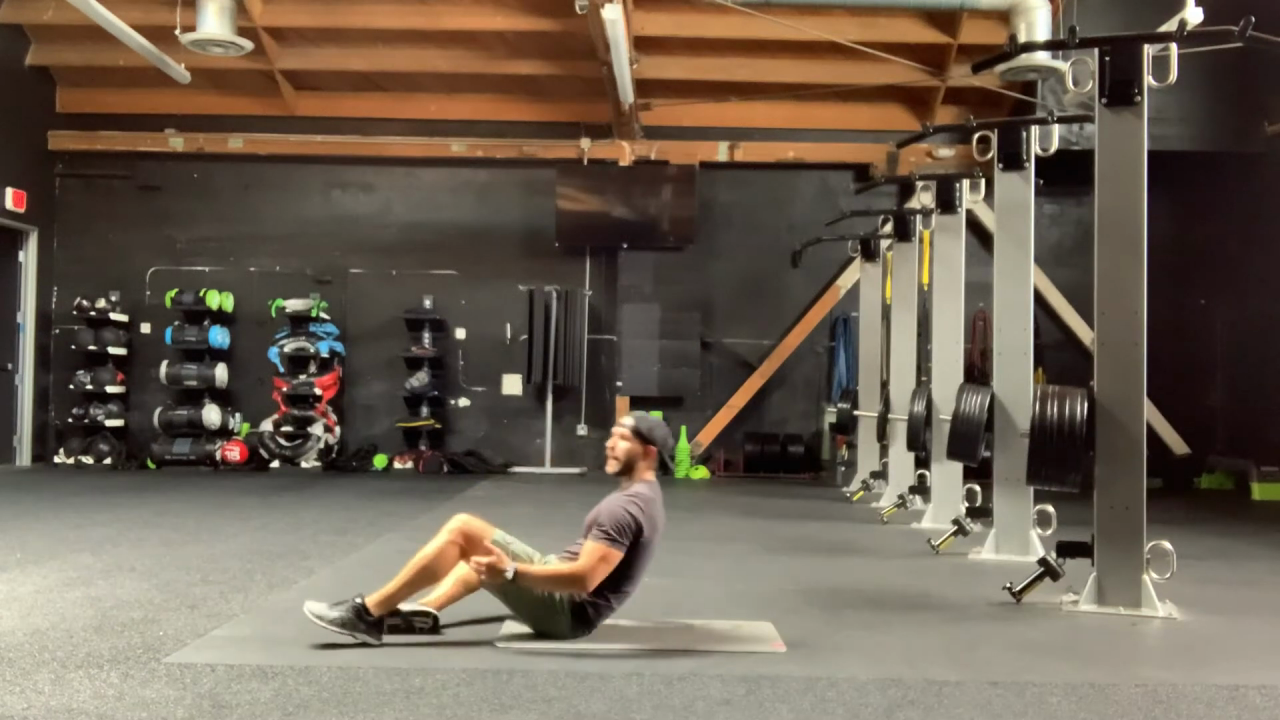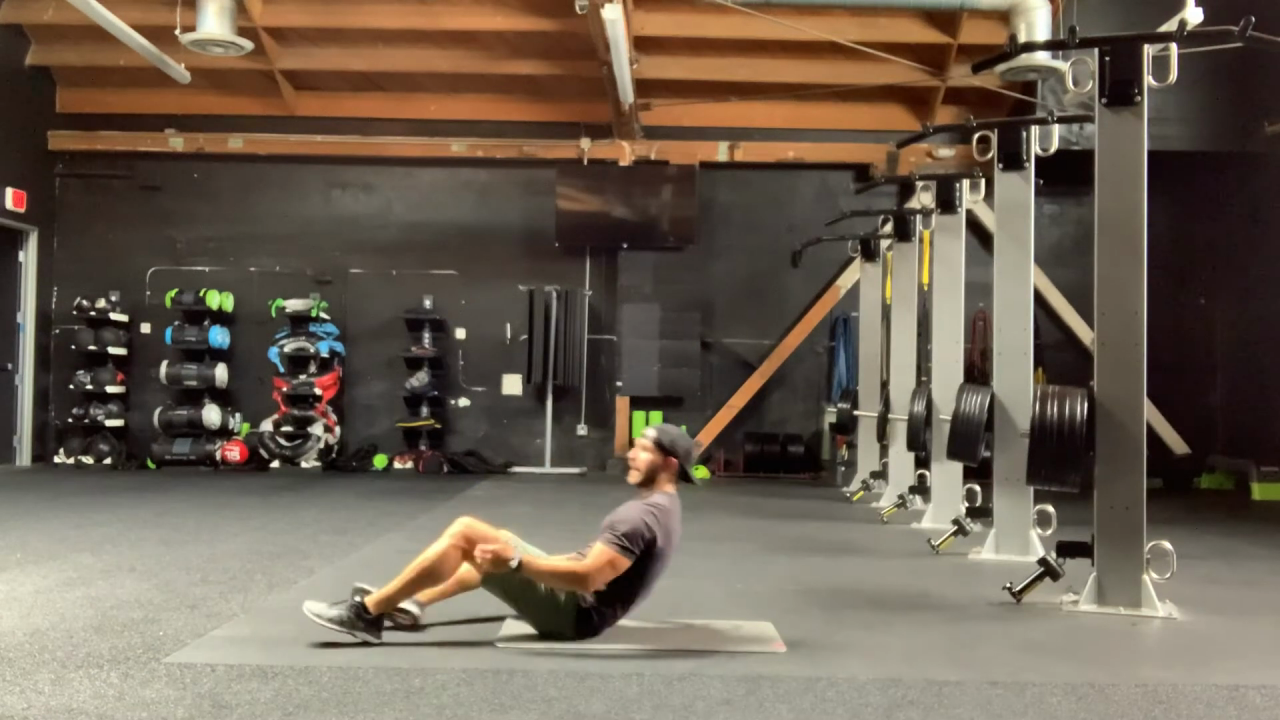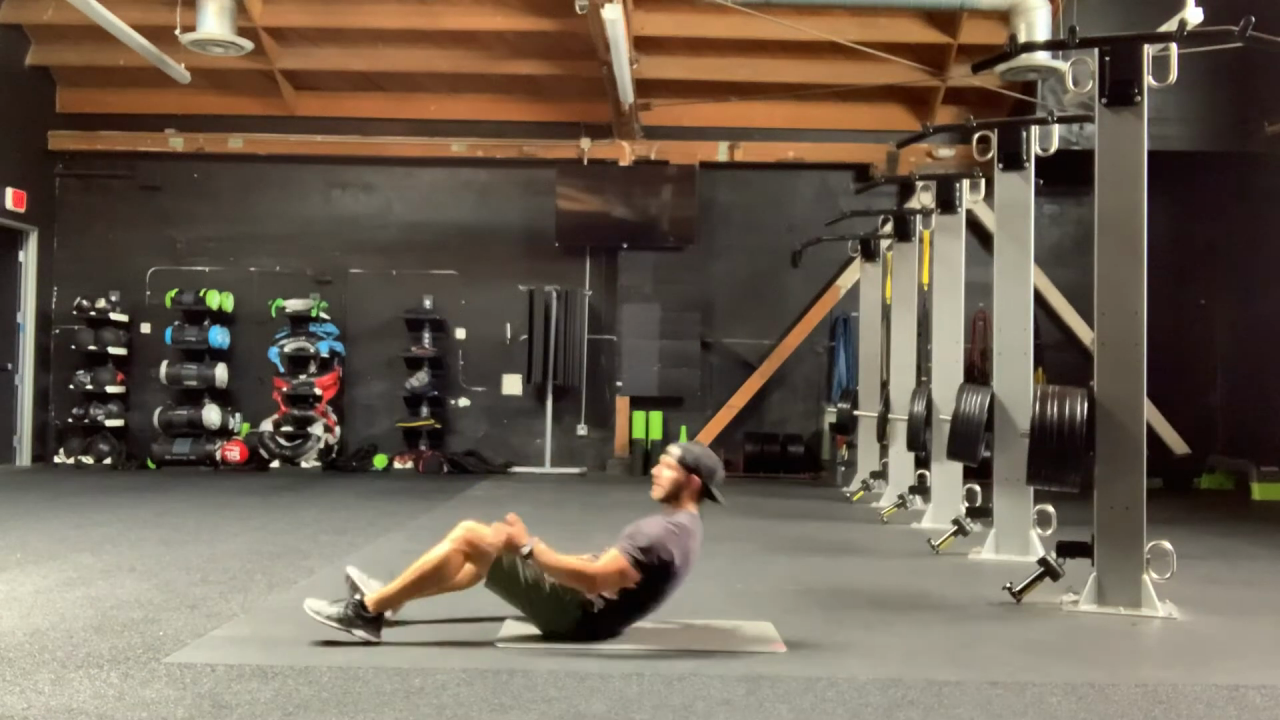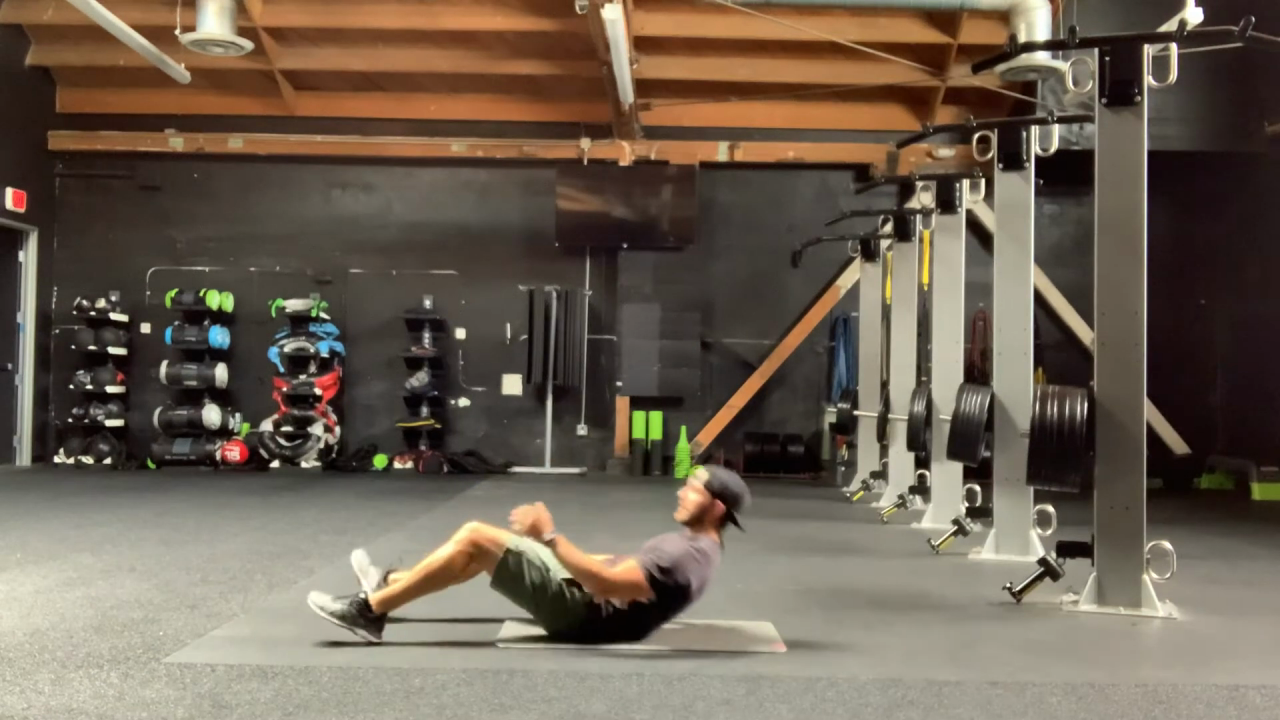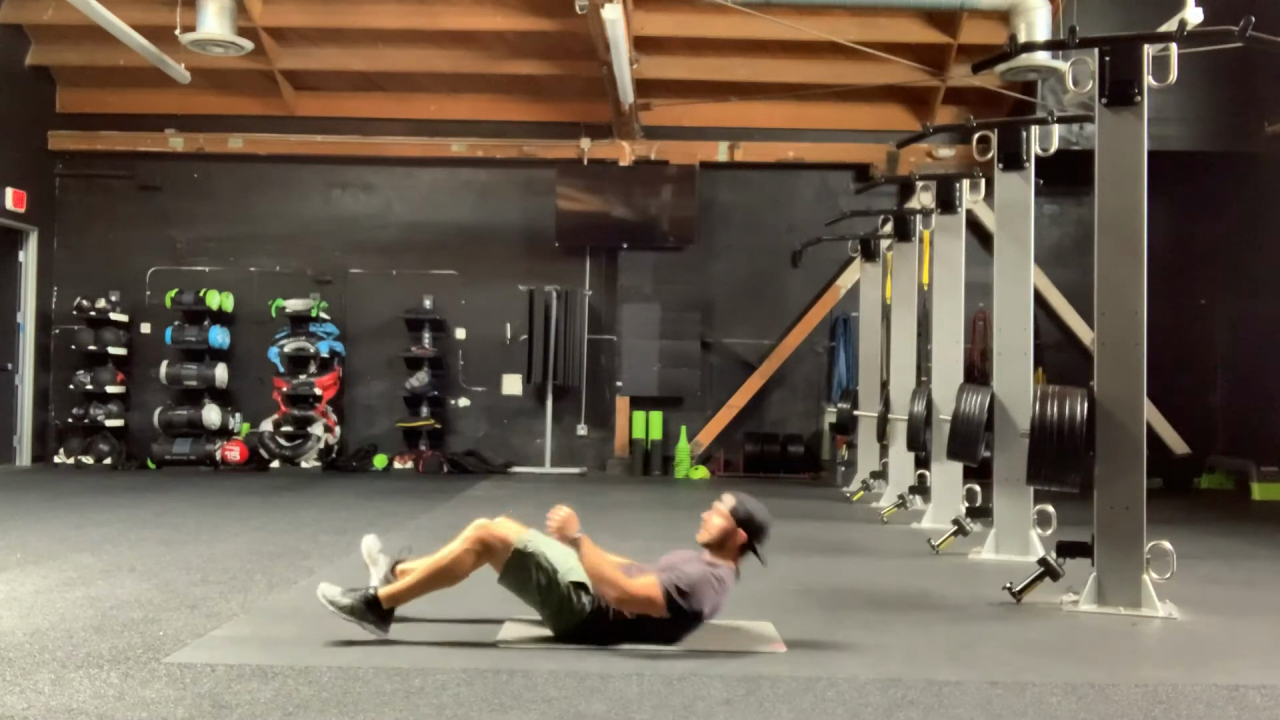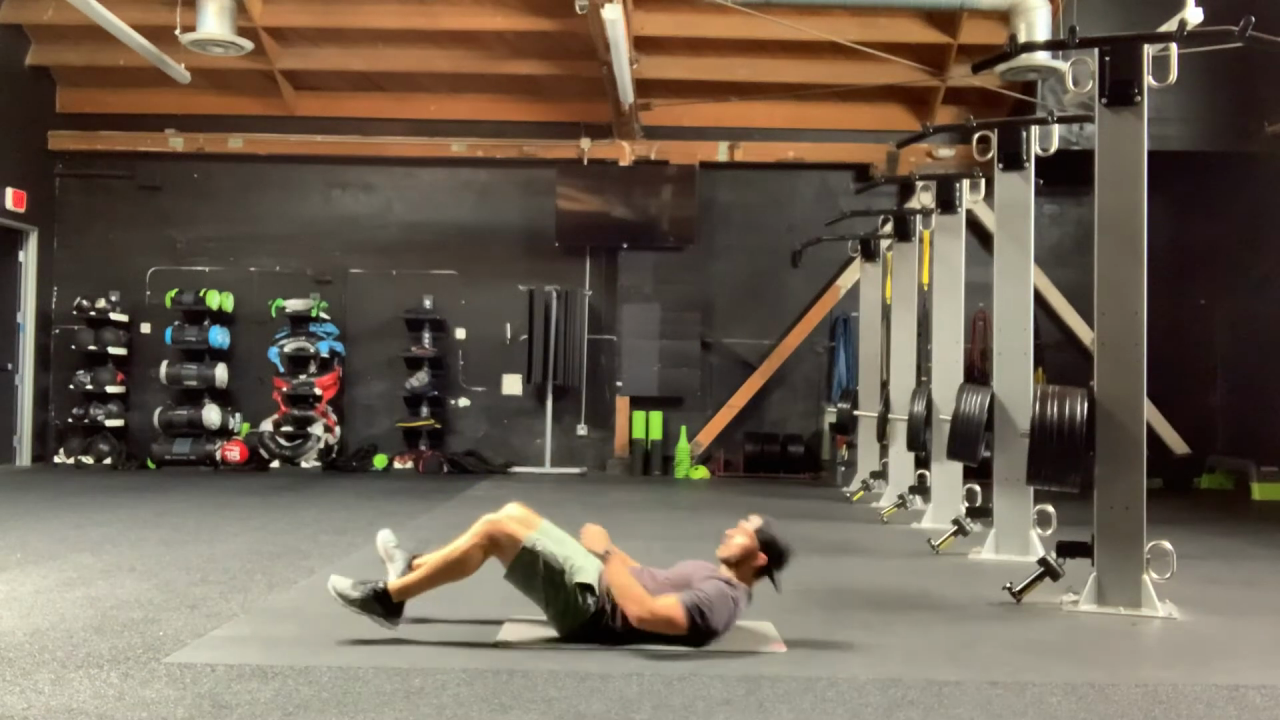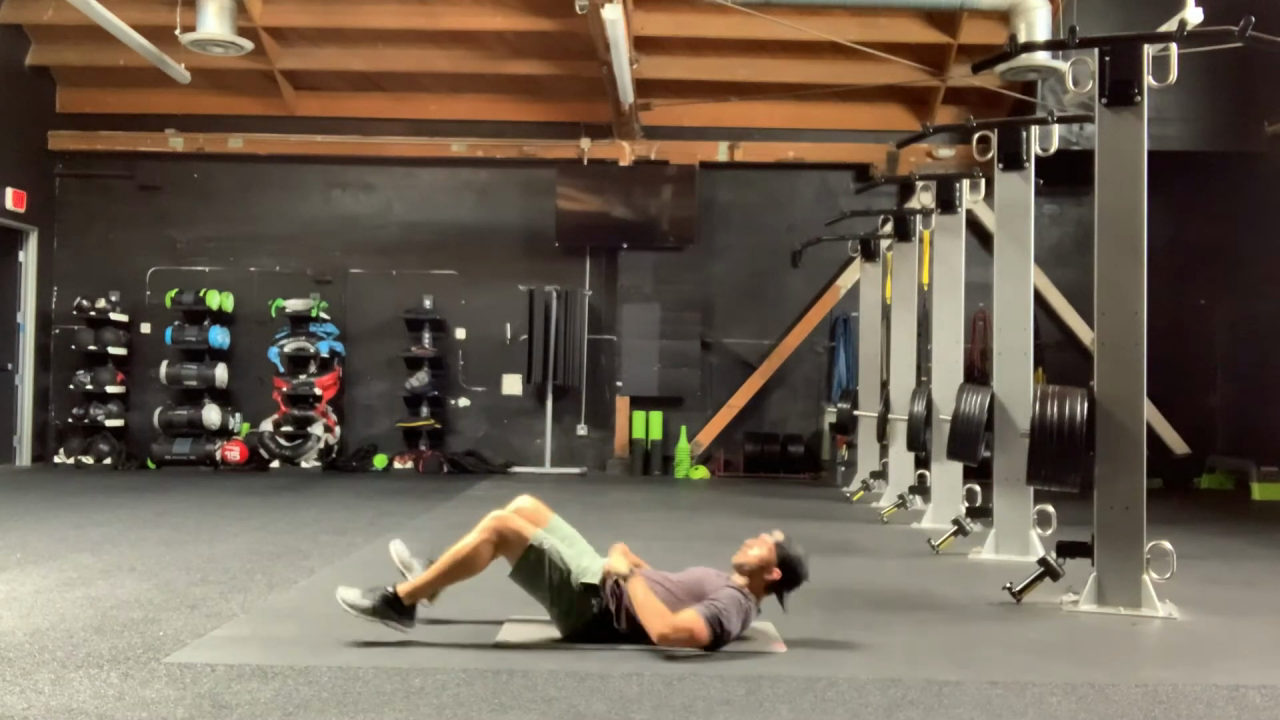
dt=0.1s
person 1, frame 1
left shoulder: (627, 506)
right shoulder: (641, 498)
left elbow: (584, 578)
left wrist: (510, 571)
left hip: (566, 610)
right hip: (566, 604)
left knee: (461, 529)
right knee: (483, 549)
left ankle: (369, 615)
right ankle: (424, 612)
person 1, frame 2
left shoulder: (644, 516)
right shoulder: (659, 507)
left elbow: (587, 578)
left wrist: (516, 561)
left hip: (571, 612)
right hip: (577, 607)
left knee: (465, 533)
right knee: (493, 554)
left ankle: (367, 614)
right ankle: (411, 604)
person 1, frame 3
left shoulder: (667, 534)
right shoulder: (677, 526)
left elbow: (590, 580)
left wrist: (528, 547)
right wrist: (535, 546)
left hip: (574, 613)
right hip: (573, 592)
left knee: (468, 536)
right knee: (477, 553)
left ankle: (366, 614)
right ankle: (384, 599)
person 1, frame 4
left shoulder: (686, 556)
right shoulder: (696, 545)
left elbow: (606, 586)
left wrist: (550, 536)
right wrist: (555, 545)
left hip: (582, 611)
right hip: (580, 590)
left knee: (474, 538)
right knee: (487, 549)
left ankle: (369, 613)
right ankle: (387, 584)
person 1, frame 5
left shoulder: (703, 583)
right shoulder: (704, 563)
left elbow: (619, 594)
left wrist: (575, 537)
right wrist: (579, 542)
left hip: (581, 606)
right hip: (580, 581)
left knee: (482, 533)
right knee: (498, 527)
left ankle: (378, 606)
right ankle: (397, 571)
person 1, frame 6
left shoulder: (719, 600)
right shoulder: (720, 576)
left elbow: (643, 614)
left wrist: (605, 551)
right wrist: (612, 558)
left hip: (587, 606)
right hip: (595, 579)
left knee: (491, 530)
right knee: (513, 512)
left ankle: (388, 599)
right ankle: (413, 568)
person 1, frame 7
left shoulder: (731, 609)
right shoulder: (727, 586)
left elbow: (665, 630)
left wrist: (629, 573)
right wrist: (638, 566)
left hip: (590, 606)
right hip: (597, 577)
left knee: (495, 525)
right knee: (522, 506)
left ankle: (398, 603)
right ankle: (427, 578)
